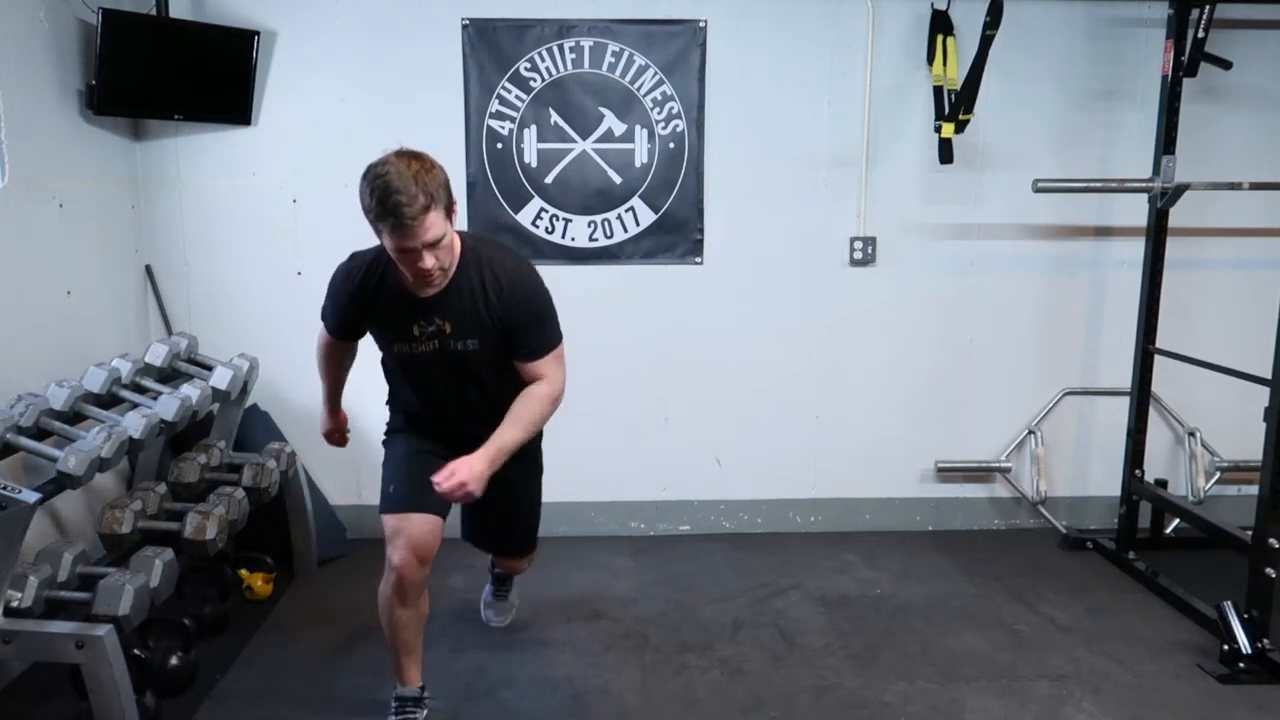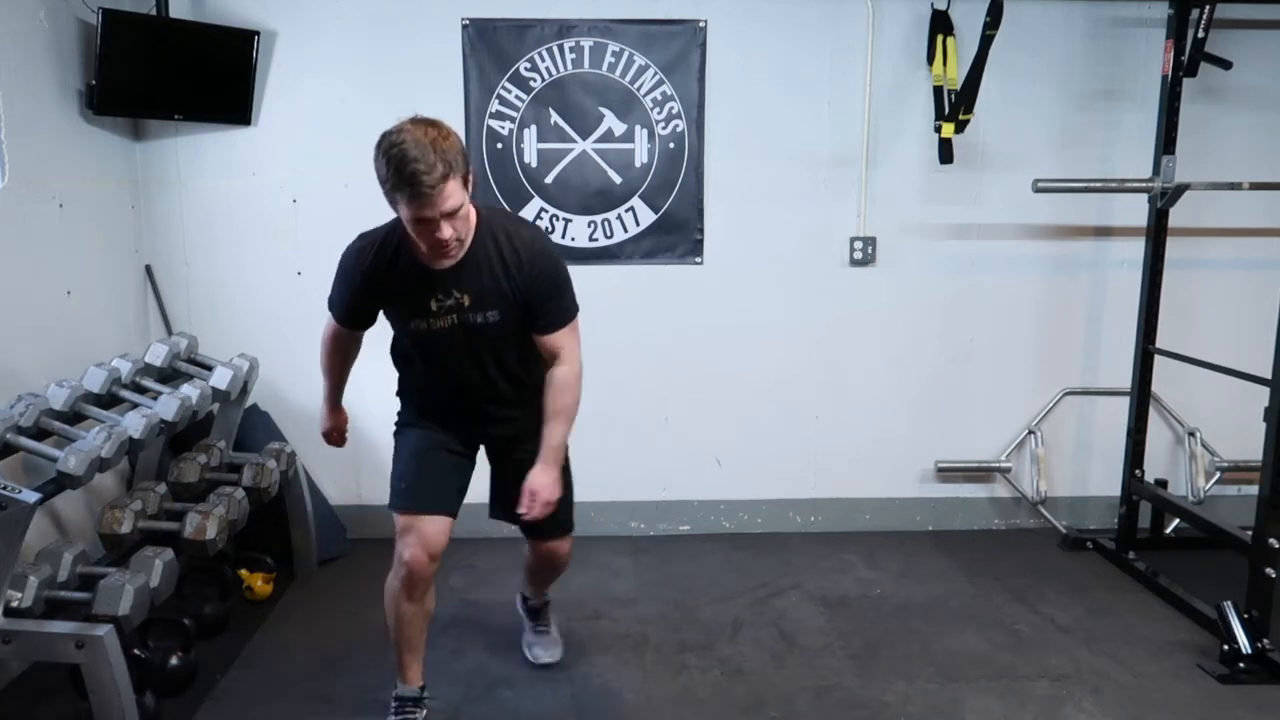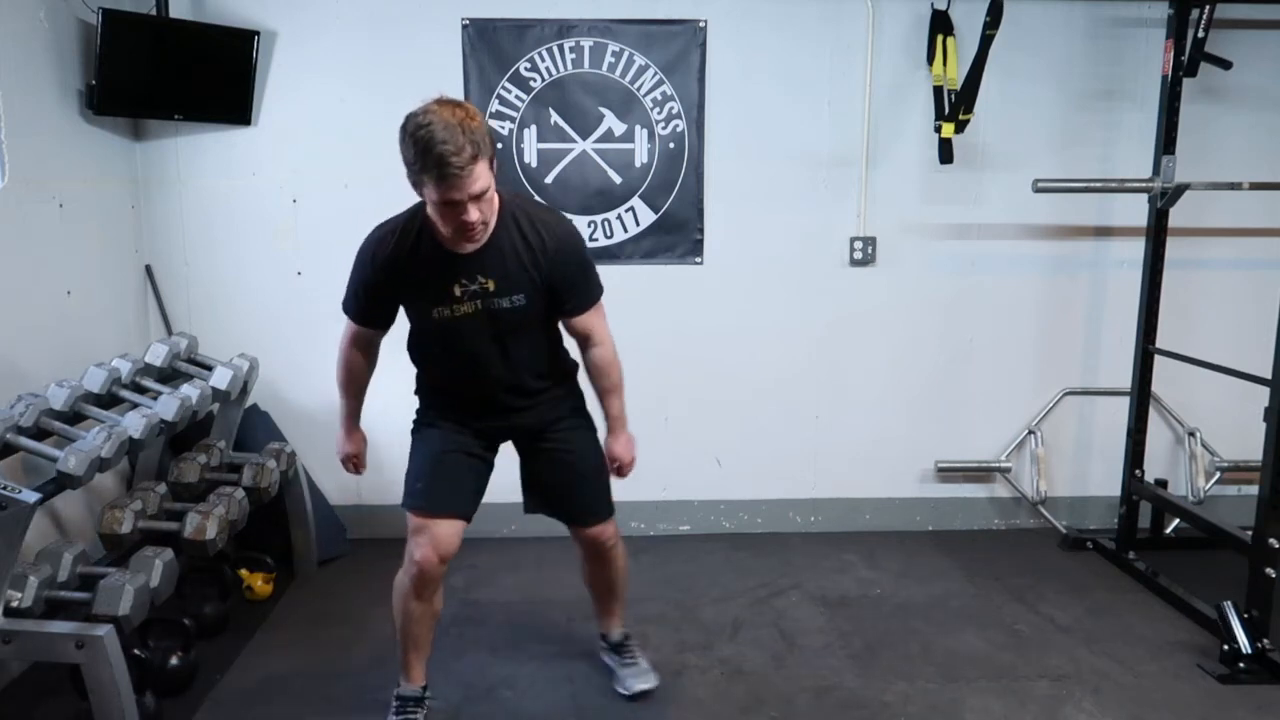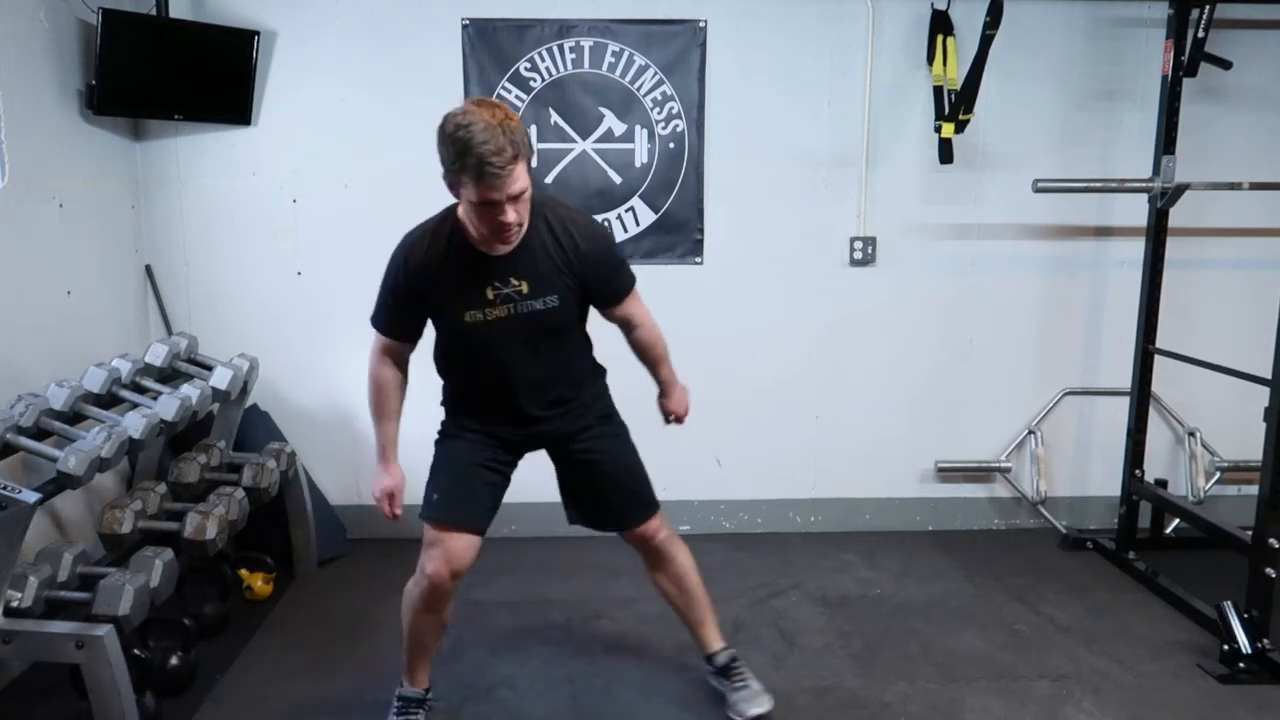
dt=0.1s
person 1, frame 1
left shoulder: (508, 277)
right shoulder: (358, 280)
left elbow: (545, 384)
right elbow: (335, 344)
left wrist: (485, 462)
right wrist: (331, 409)
left hip: (502, 429)
right hip: (418, 427)
left knee: (513, 553)
right knee: (406, 560)
left ankle: (499, 575)
person 1, frame 2
left shoulder: (526, 249)
right shoulder: (369, 261)
left elbow: (563, 360)
right elbow: (341, 335)
left wrist: (549, 461)
right wrist: (332, 406)
left hip: (517, 412)
right hip: (432, 418)
left knee: (553, 547)
right knee: (417, 557)
left ankle: (534, 602)
person 1, frame 3
left shoulder: (547, 235)
right shoulder: (385, 253)
left elbow: (594, 336)
right elbow: (360, 342)
left wrist: (618, 428)
right wrist: (350, 424)
left hip: (546, 400)
right hip: (449, 411)
left knee: (600, 535)
right knee: (429, 557)
left ankle: (614, 637)
person 1, frame 4
left shoulder: (578, 236)
right shoulder: (421, 260)
left elbow: (632, 317)
right elbow: (388, 357)
left wrist: (670, 386)
right wrist: (387, 458)
left hip: (579, 408)
right hip: (480, 423)
left knee: (653, 536)
right knee: (441, 567)
left ankle: (720, 659)
